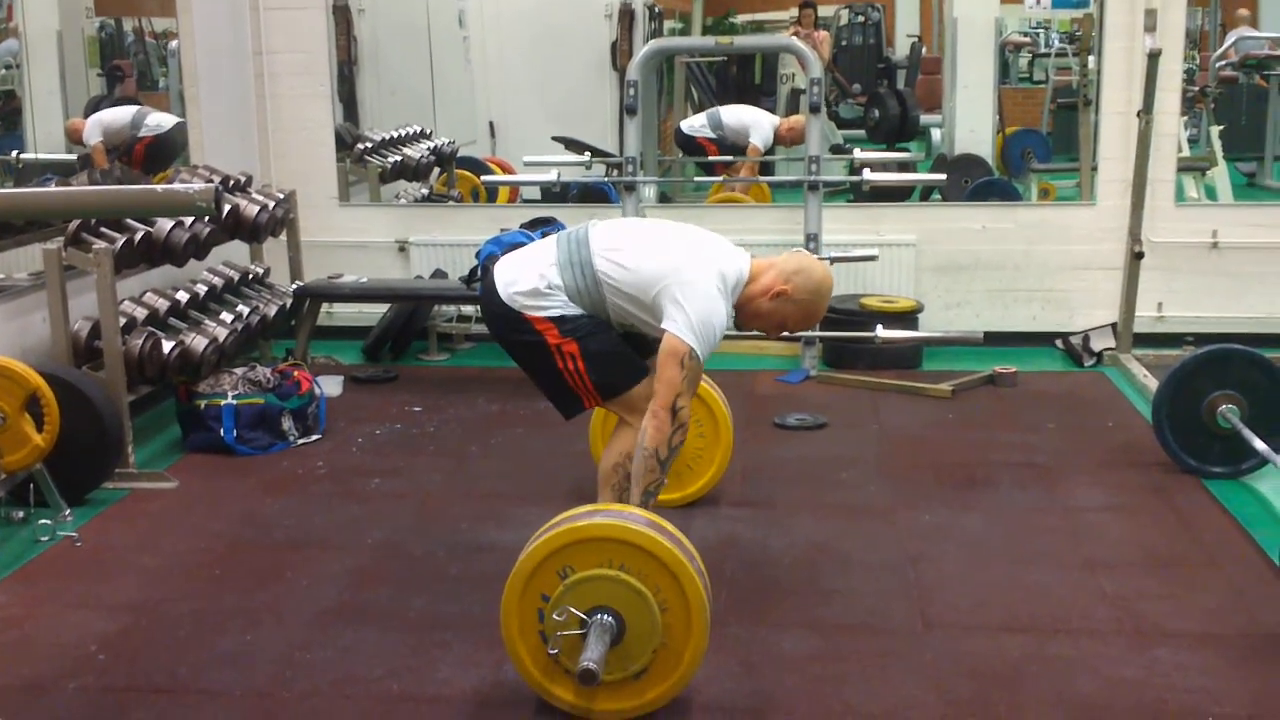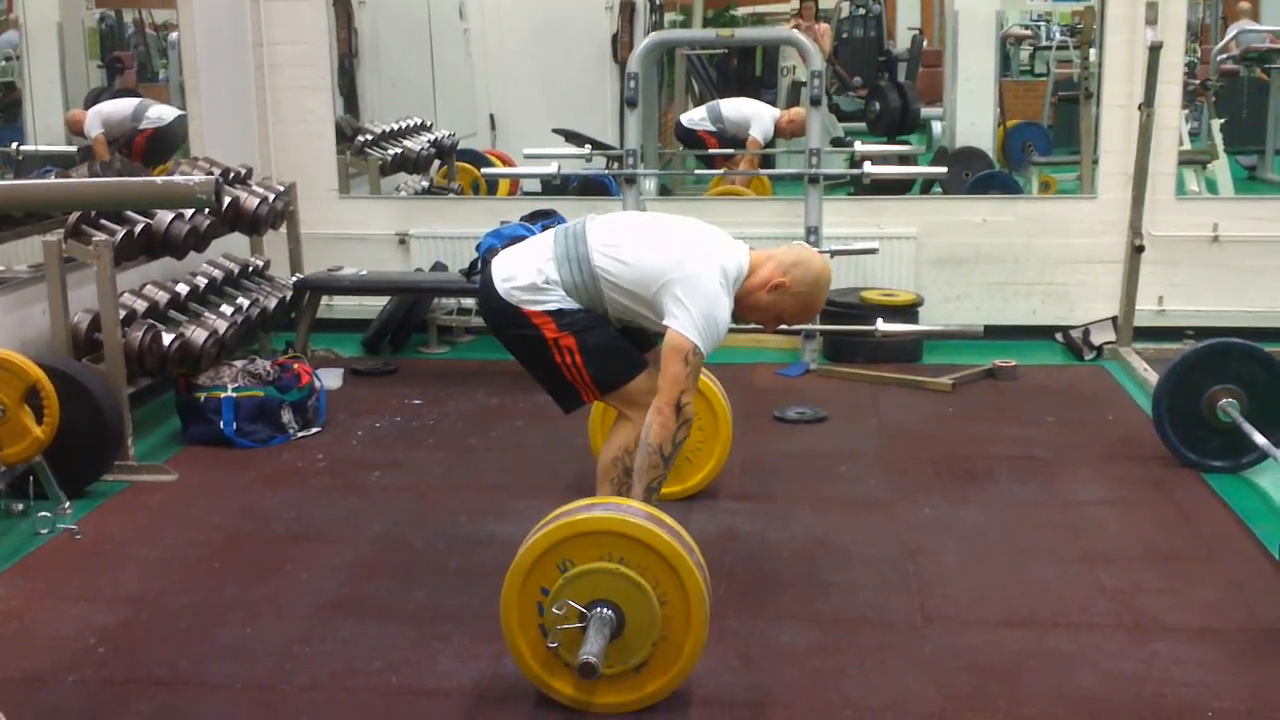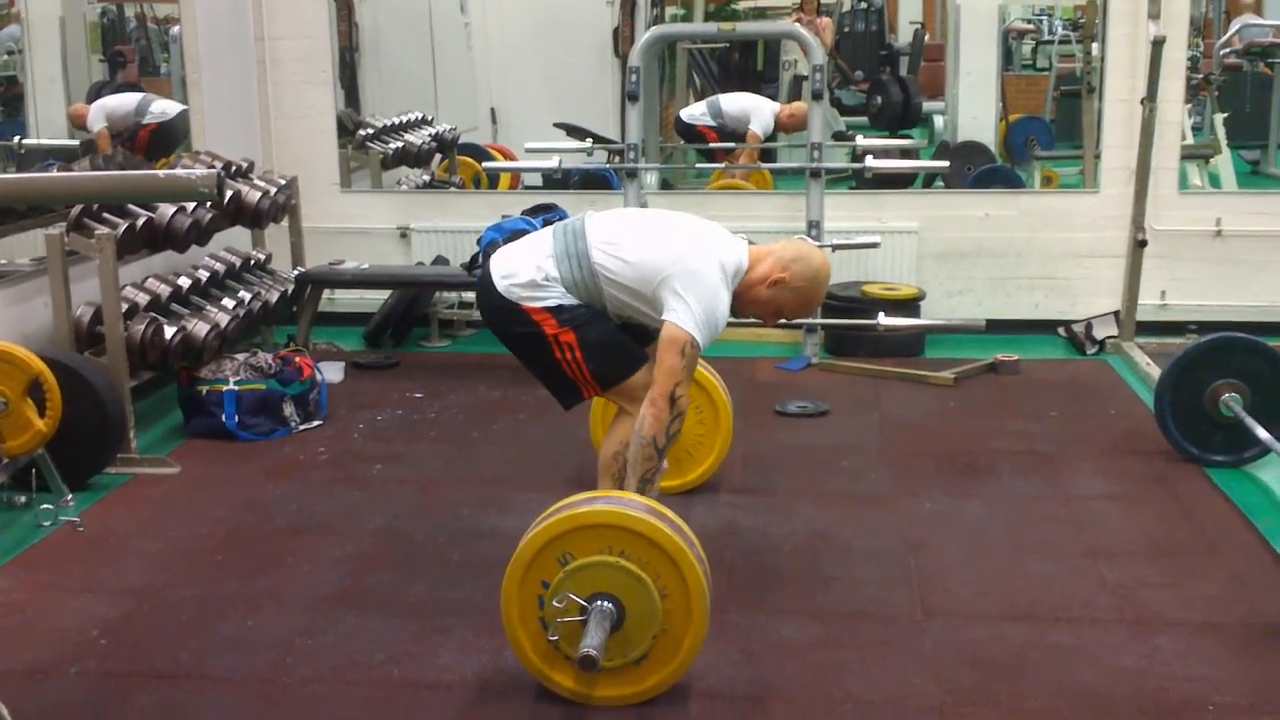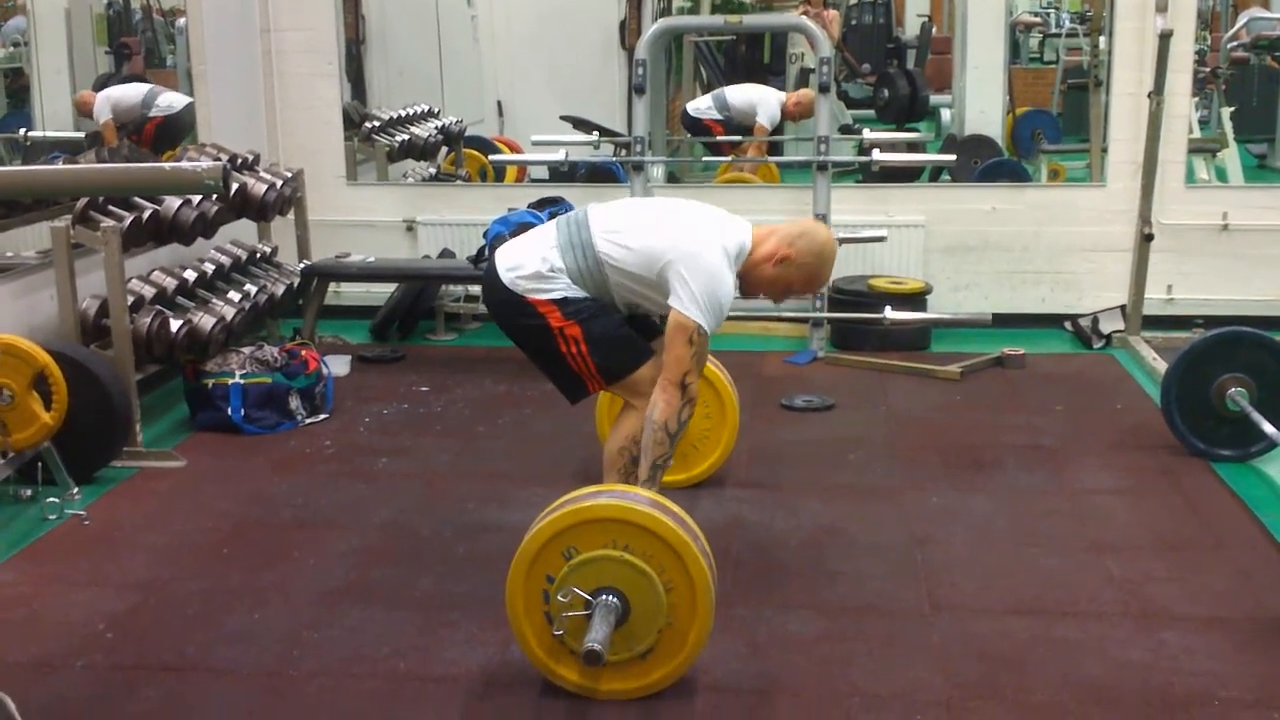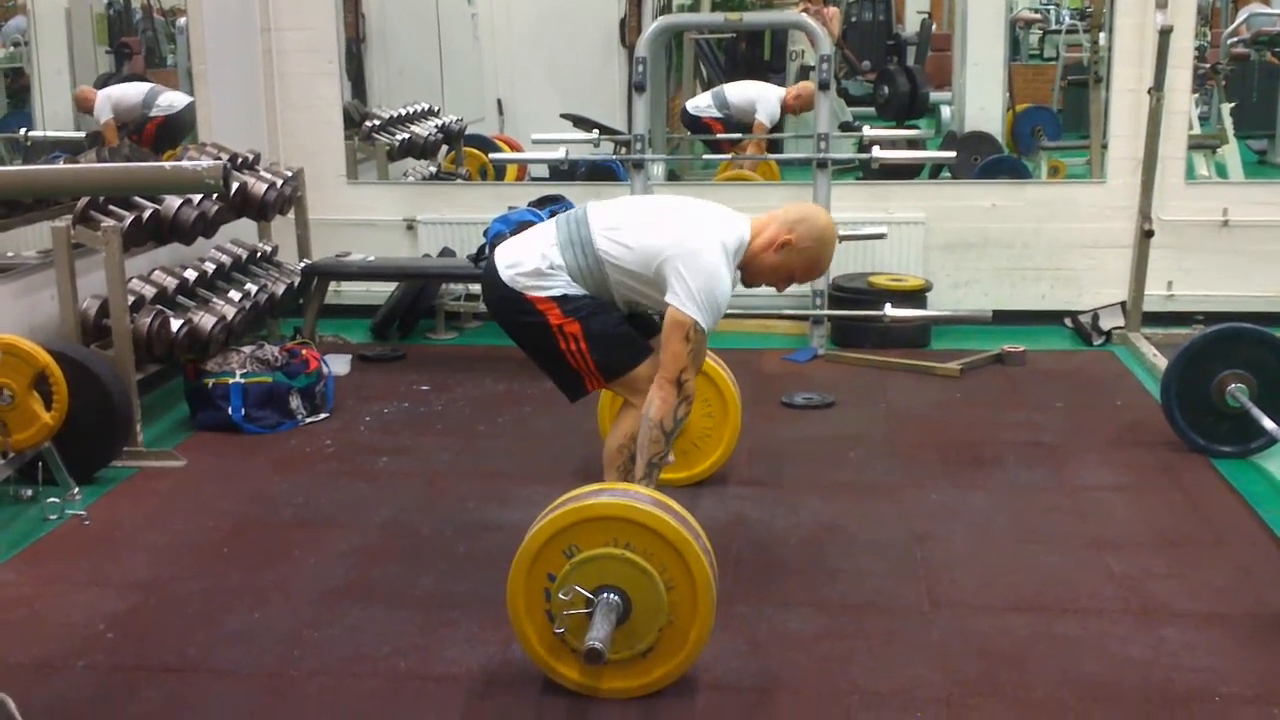
dt=0.2s
person 1, frame 1
left shoulder: (722, 264)
right shoulder: (706, 299)
right elbow: (666, 412)
left hip: (532, 277)
right hip: (525, 298)
left knee: (656, 389)
right knee: (640, 410)
person 1, frame 2
left shoulder: (722, 257)
right shoulder: (707, 295)
right elbow: (670, 410)
left hip: (531, 272)
right hip: (523, 292)
left knee: (652, 377)
right knee: (641, 404)
person 1, frame 3
left shoulder: (721, 253)
right shoulder: (707, 288)
right elbow: (663, 402)
left hip: (528, 269)
right hip: (522, 290)
left knee: (655, 376)
right knee: (641, 398)
person 1, frame 4
left shoulder: (724, 236)
right shoulder: (711, 272)
right elbow: (675, 388)
left hip: (536, 263)
right hip: (528, 283)
left knee: (656, 369)
right knee: (647, 393)
person 1, frame 5
left shoulder: (721, 231)
right shoulder: (709, 266)
right elbow: (672, 385)
right wrist: (643, 490)
left hip: (535, 262)
right hip: (528, 281)
left knee: (656, 365)
right knee: (645, 390)
